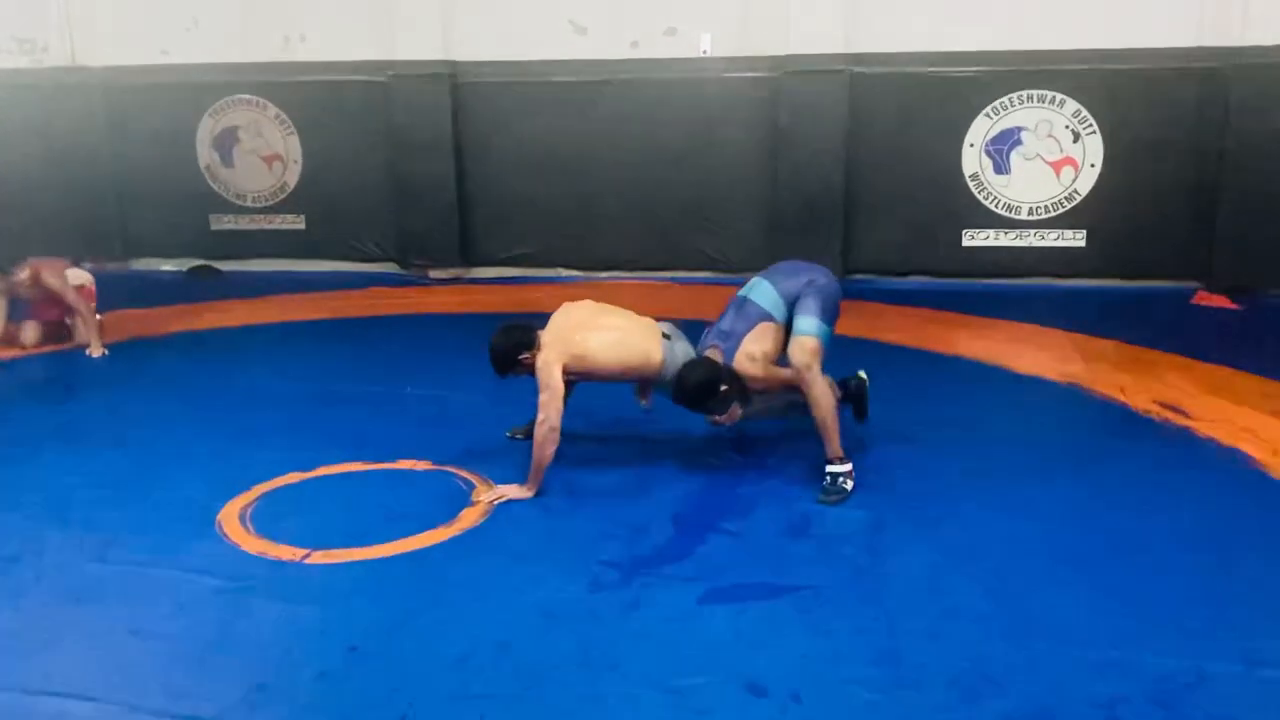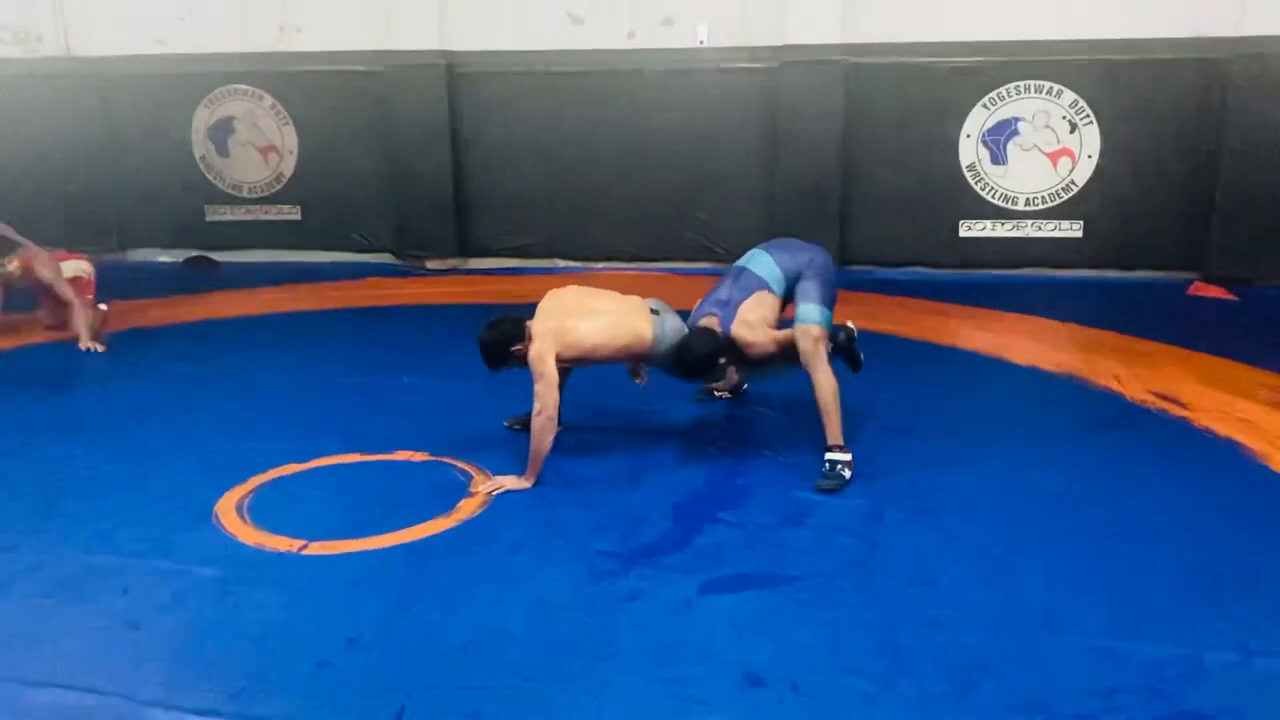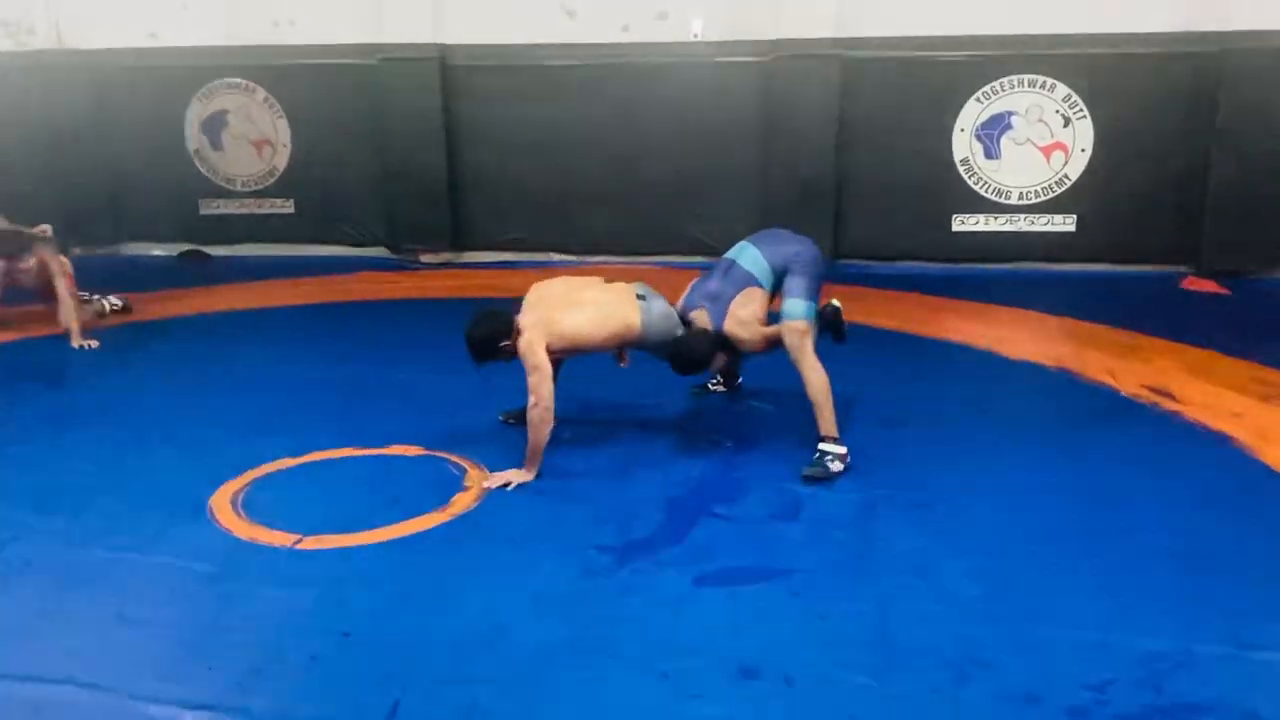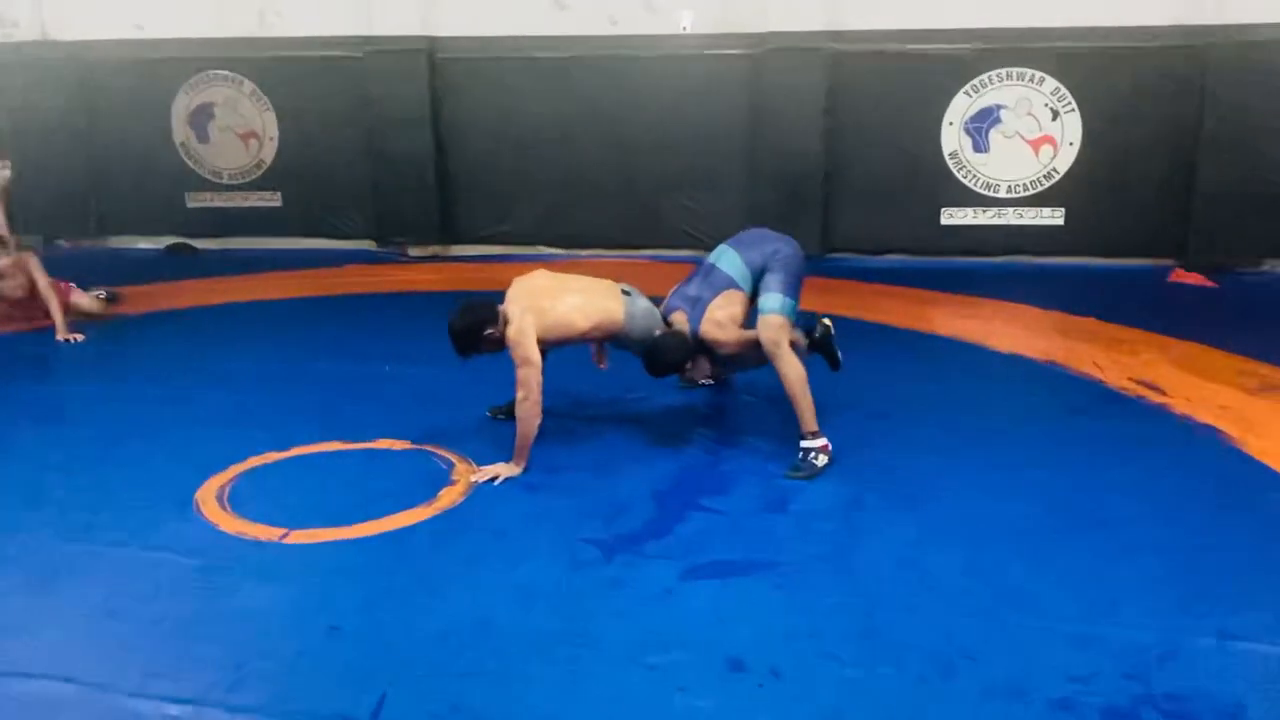
dt=0.3s
person 1, frame 1
left shoulder: (750, 370)
right shoulder: (705, 358)
left hip: (815, 284)
right hip: (780, 277)
left knee: (803, 365)
left ankle: (839, 464)
person 1, frame 2
left shoulder: (751, 340)
right shoulder: (697, 323)
left elbow: (800, 339)
left hip: (809, 263)
right hip: (775, 256)
left knee: (811, 353)
left ankle: (838, 453)
person 1, frame 3
left shoulder: (742, 334)
right shoulder: (684, 310)
left elbow: (790, 335)
left hip: (798, 255)
right hip: (765, 245)
left knee: (799, 345)
left ankle: (832, 445)
right ankle: (729, 377)
person 1, frame 4
left shoulder: (720, 337)
right shoulder: (667, 312)
left elbow: (767, 340)
left hip: (779, 254)
right hip: (749, 244)
left knee: (774, 339)
left ankle: (815, 441)
person 2, frame 1
left shoulder: (548, 359)
right shoulder: (567, 312)
left elbow: (550, 425)
left wrist: (529, 488)
left hip: (670, 366)
right hip: (663, 335)
person 2, frame 2
left shoulder: (540, 349)
right shoulder: (554, 298)
left elbow: (544, 415)
left wrist: (527, 479)
left hip: (662, 337)
right hip: (652, 309)
person 2, frame 3
left shoulder: (530, 341)
right shoulder: (538, 292)
left elbow: (541, 406)
left wrist: (528, 470)
left hip: (651, 325)
right hip: (637, 295)
person 2, frame 4
left shoulder: (520, 332)
right shoulder: (520, 286)
left elbow: (529, 397)
left wrist: (518, 463)
left hip: (634, 324)
right hip: (622, 295)
